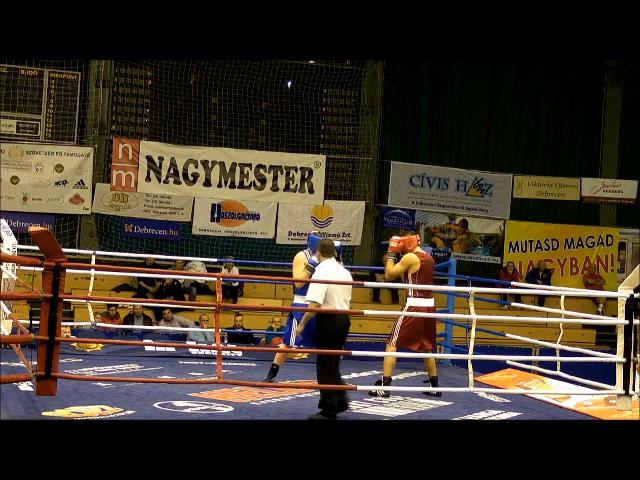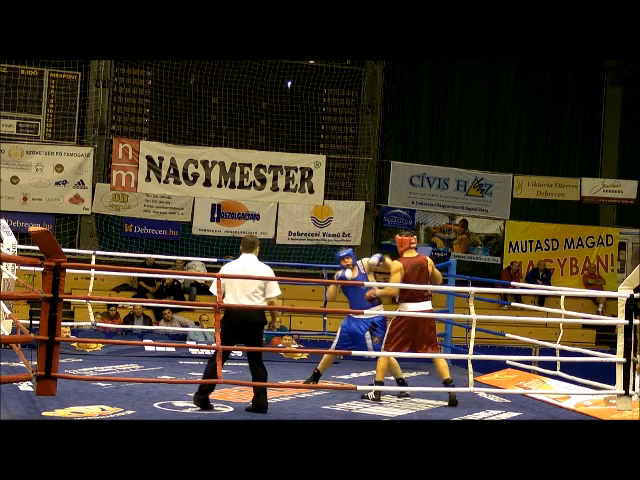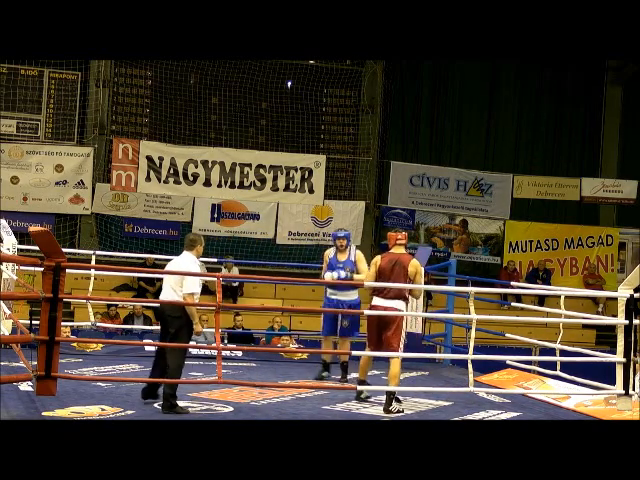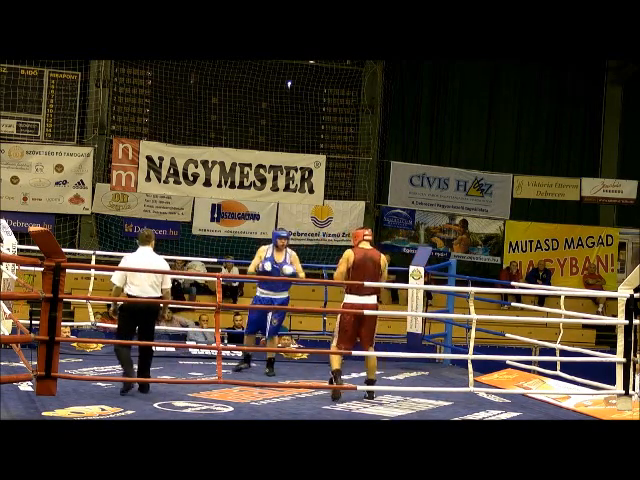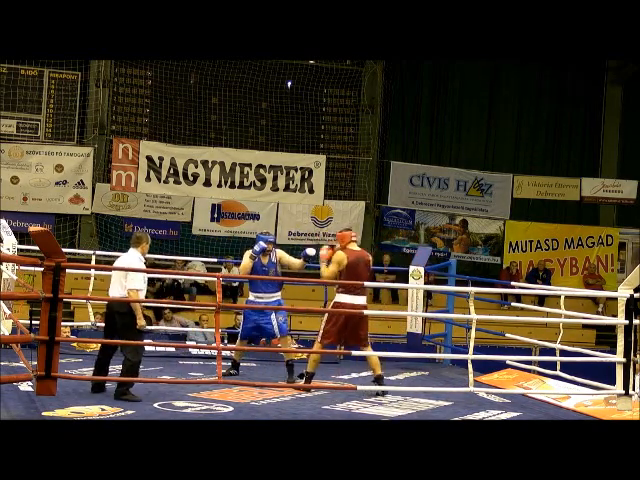
dt=1s
person 1, frame 1
left shoulder: (321, 273)
right shoulder: (345, 272)
left elbow: (315, 305)
left wrist: (302, 324)
left hip: (328, 320)
right hip: (343, 319)
left knee: (325, 366)
right knee: (331, 364)
left ankle: (328, 409)
right ankle: (340, 402)
person 1, frame 2
left shoulder: (228, 267)
right shoulder: (265, 269)
left elbow: (217, 296)
right elbow: (272, 300)
right wrist: (274, 318)
left hip: (232, 315)
right hip: (255, 316)
left knee: (219, 357)
right knee: (256, 360)
left ankle: (202, 396)
right ankle: (260, 402)
person 1, frame 3
left shoulder: (174, 262)
right shoulder: (192, 266)
right elbow: (188, 298)
right wrist: (196, 322)
left hip: (165, 308)
right hip: (178, 312)
left knee: (163, 352)
right knee: (176, 355)
left ankle: (150, 390)
right ankle: (169, 402)
person 1, frame 4
left shoulder: (128, 259)
right shoulder: (161, 262)
left elbow: (117, 286)
right elbow: (166, 291)
left wrist: (114, 305)
right wrist: (164, 309)
left hip: (132, 304)
right hip: (152, 305)
left knee: (122, 342)
right knee: (146, 344)
left ankle: (129, 376)
right ankle: (144, 383)
person 1, frame 5
left shoulder: (121, 259)
right shoulder: (136, 263)
right elbow: (132, 293)
right wrist: (139, 317)
left hip: (113, 305)
right hip: (126, 308)
left knee: (108, 346)
right knee: (134, 350)
left ankle: (98, 383)
right ankle: (123, 390)
person 2, frame 1
left shoulder: (410, 257)
right shoulder: (428, 258)
left elbow: (389, 274)
left wrist: (391, 253)
right wrist: (398, 254)
left hip: (414, 306)
right hip: (429, 306)
left knee: (392, 344)
right knee: (426, 348)
left ankle: (384, 385)
right ankle: (434, 385)
person 2, frame 2
left shoulder: (398, 264)
right shoulder: (426, 260)
left elbow: (393, 291)
right elbow: (438, 280)
left wrist: (375, 292)
left hip: (406, 313)
right hip: (426, 311)
left knee: (386, 351)
right knee: (434, 352)
left ankle: (376, 390)
right ankle: (450, 388)
person 2, frame 3
left shoulder: (379, 259)
right shoulder: (414, 263)
right elbow: (416, 294)
left hip: (376, 307)
right hip: (396, 310)
left knee: (370, 349)
right knee: (395, 355)
left ankle: (361, 389)
right ankle: (390, 401)
person 2, frame 4
left shoulder: (350, 253)
right shoulder: (381, 257)
left elbow: (338, 279)
right elbow: (382, 284)
left wrist: (343, 265)
left hip: (351, 303)
right hip: (370, 304)
left knee: (338, 346)
right knee: (369, 347)
left ankle: (337, 379)
right ankle: (370, 389)
person 2, frame 5
left shoulder: (340, 255)
right shoulder: (367, 256)
left elbow: (326, 278)
left wrist: (323, 260)
left hip: (342, 303)
right hip: (360, 305)
left knee: (320, 342)
right knee: (365, 346)
left ankle: (307, 380)
right ankle: (380, 382)
person 3, frame 1
right shoulder: (301, 257)
right elbow: (298, 283)
right wrist: (310, 266)
right hip: (302, 306)
right knee: (289, 343)
right ankle: (271, 374)
person 3, frame 2
left shoulder: (365, 264)
right shoulder: (340, 275)
left elbow: (388, 264)
right elbow: (330, 298)
left wrist: (381, 259)
right wrist: (336, 281)
left hip: (373, 318)
right hip: (354, 318)
right knee: (334, 349)
left ankle: (402, 384)
right ankle: (314, 377)
person 3, frame 3
left shoulder: (357, 254)
right shoulder: (328, 253)
left elbow: (366, 277)
right elbow: (324, 273)
left wrist: (347, 276)
right wrist: (326, 277)
left hip: (350, 301)
right hip: (332, 299)
left knee: (345, 336)
right knee: (327, 335)
left ankle: (344, 371)
right ankle: (325, 369)
person 3, frame 4
left shoulder: (291, 255)
right shoulder: (264, 250)
left elbow: (302, 277)
right elbow: (250, 271)
left wrist: (294, 273)
right wrist: (259, 268)
left hip: (280, 299)
right hip: (262, 297)
left knee: (272, 333)
right knee: (250, 331)
left ankle: (270, 364)
right ankle: (246, 360)
person 3, frame 5
left shoulder: (278, 254)
right shoulder: (250, 253)
left elbow: (297, 265)
right elbow: (243, 272)
left wrist: (305, 258)
right wrist: (255, 254)
left hip: (274, 302)
right hip: (254, 302)
left knee: (283, 334)
right knee: (243, 337)
left ankle: (290, 370)
right ankle: (234, 367)
